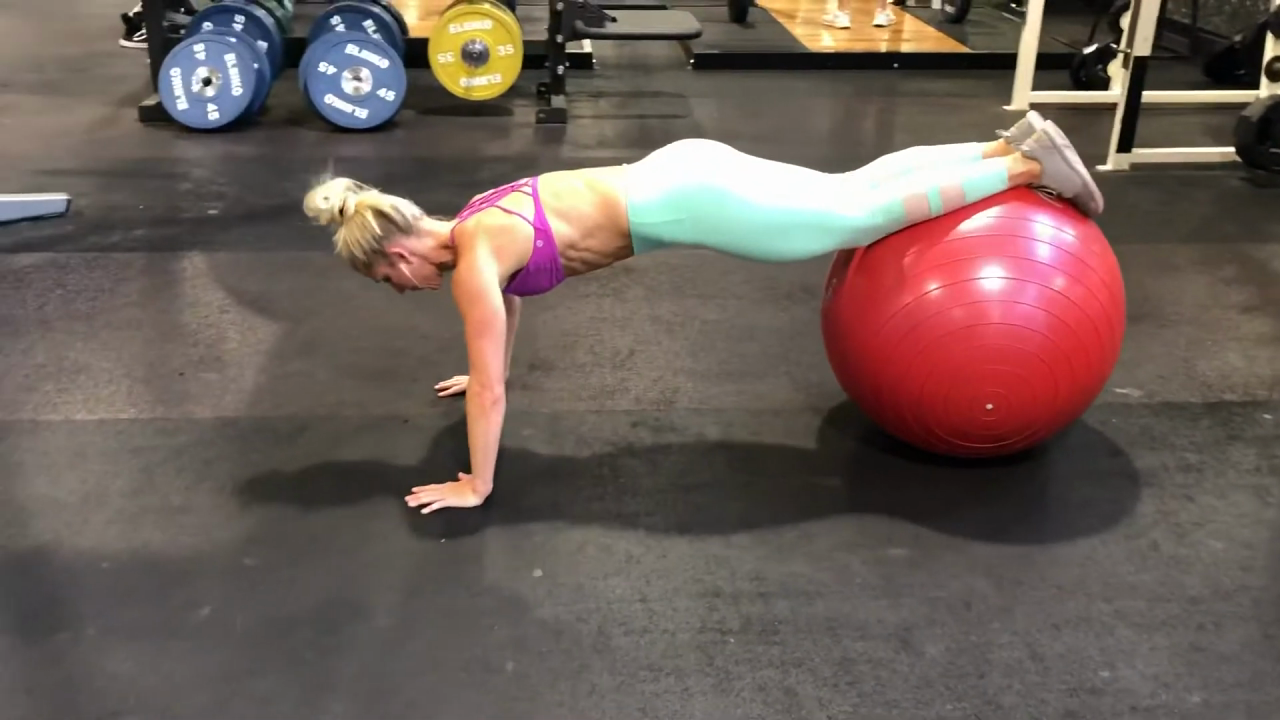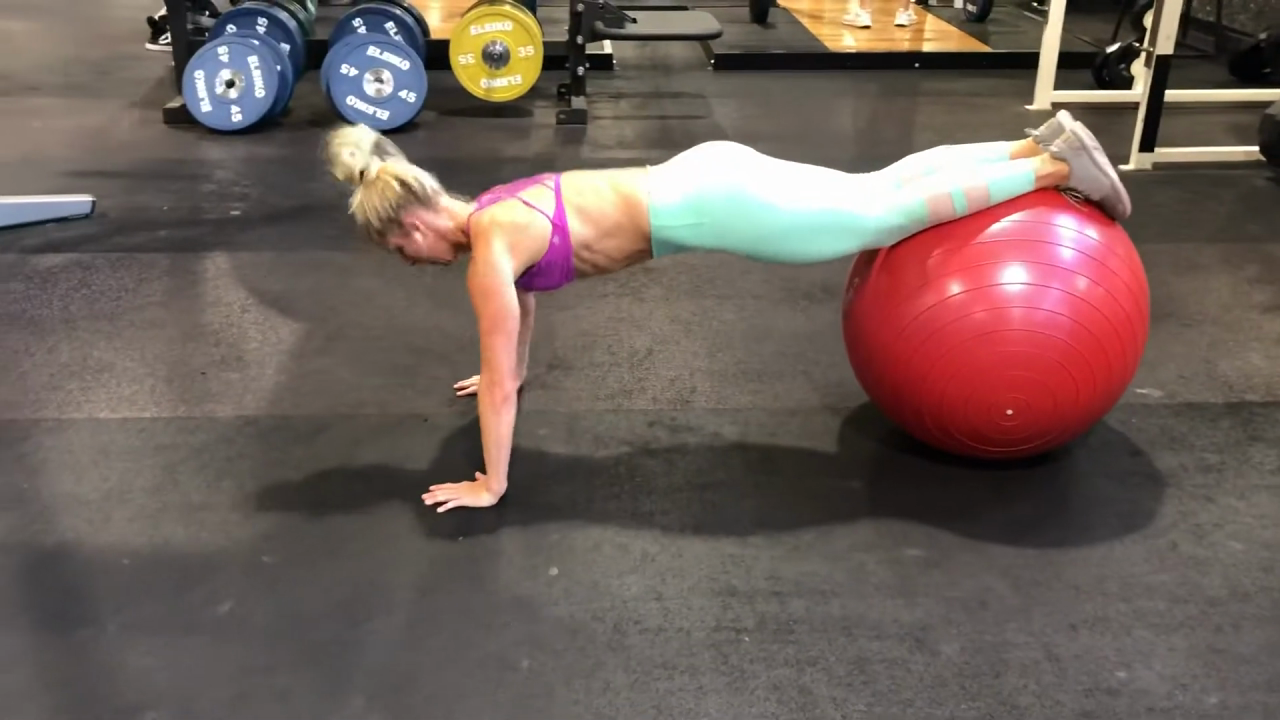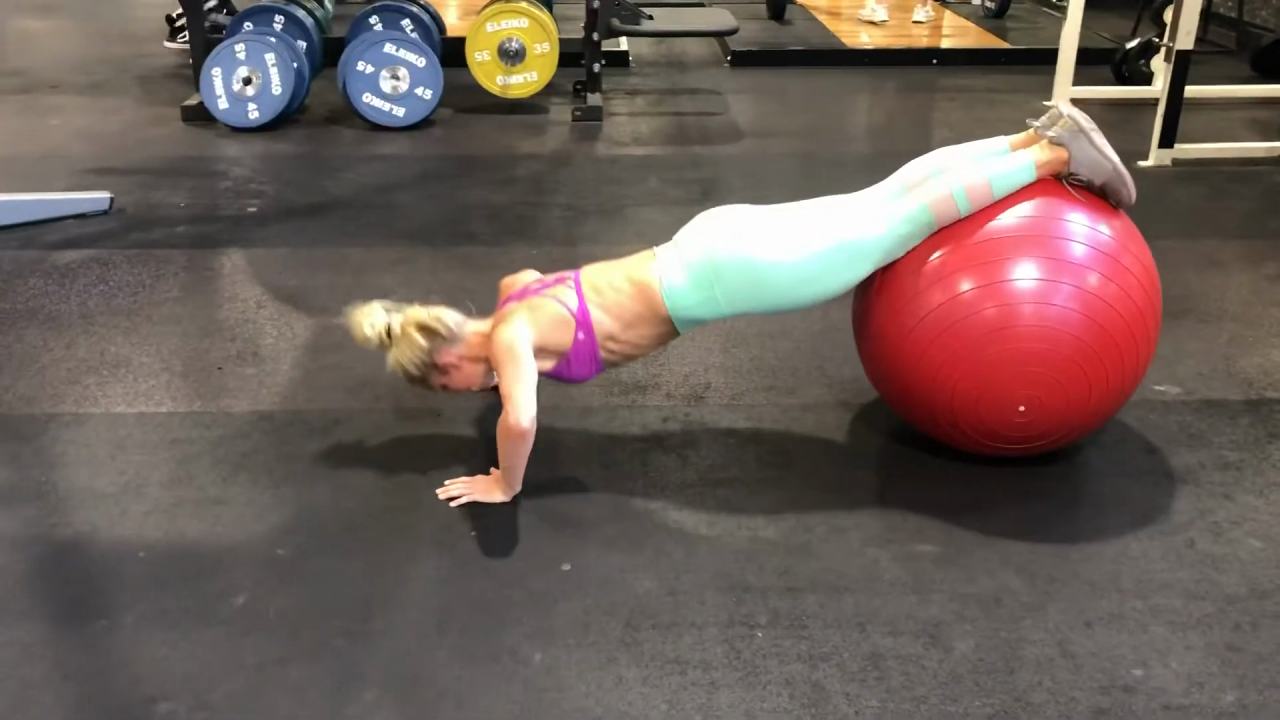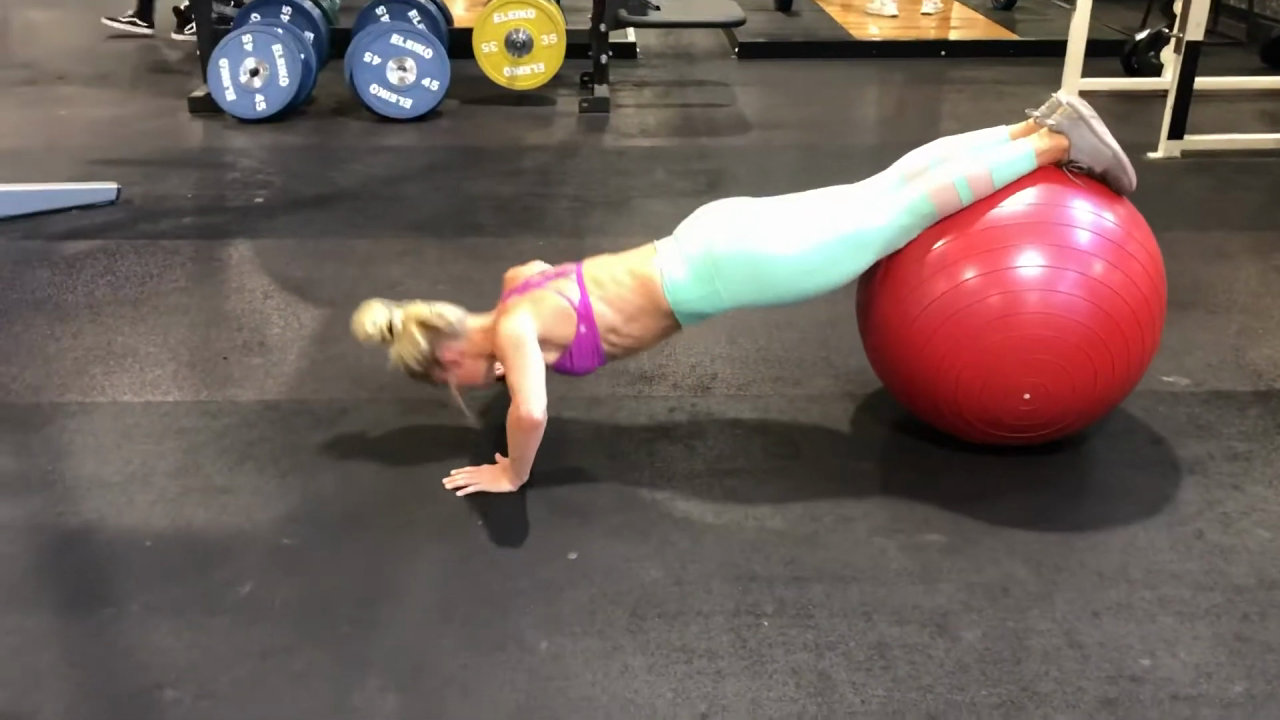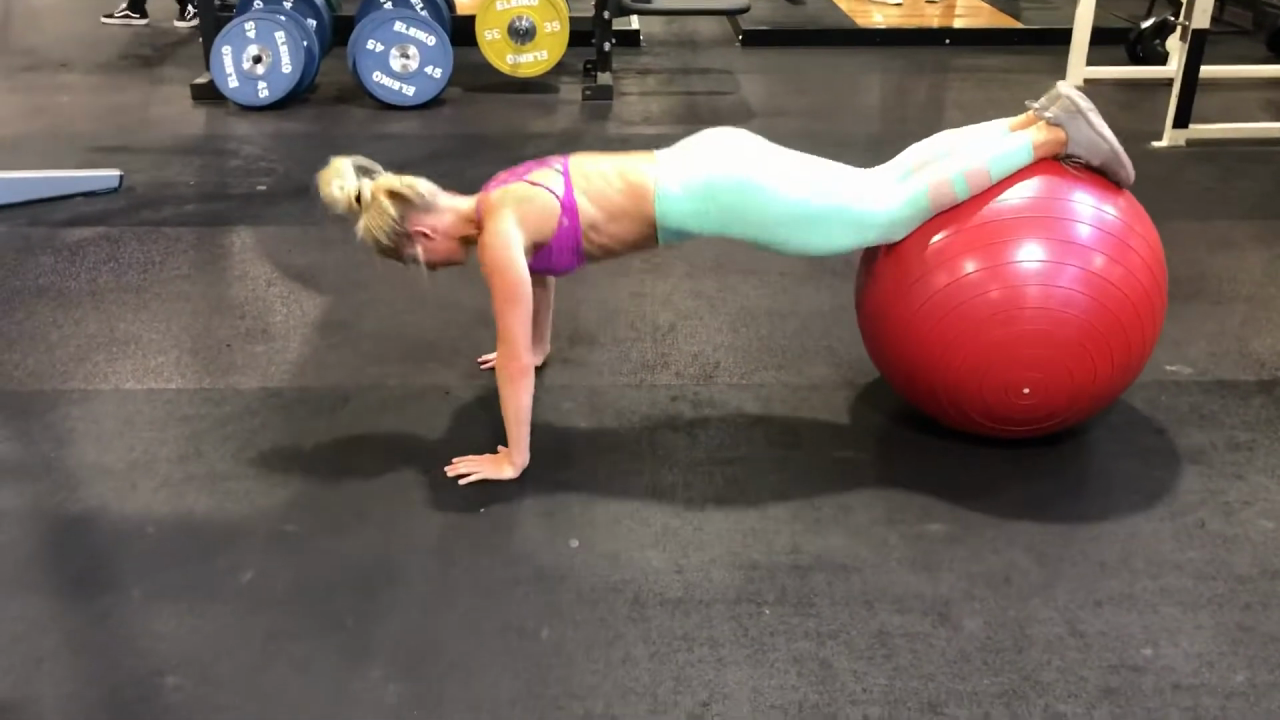
dt=0.3s
person 1, frame 1
left shoulder: (471, 253)
right shoulder: (477, 229)
left elbow: (488, 389)
right elbow: (509, 299)
left wrist: (477, 487)
right wrist: (490, 376)
left hip: (681, 202)
right hip: (681, 172)
left knee: (862, 217)
right knee: (854, 191)
left ankle: (1029, 166)
right ankle: (1011, 145)
person 1, frame 2
left shoulder: (486, 246)
right shoulder: (486, 215)
left elbow: (497, 388)
right elbow: (522, 287)
left wrist: (490, 486)
right wrist: (513, 368)
left hip: (700, 207)
right hip: (700, 181)
left knee: (882, 218)
right knee: (879, 191)
left ankle: (1057, 167)
right ankle: (1037, 146)
person 1, frame 3
left shoulder: (509, 338)
right shoulder: (513, 298)
left elbow: (519, 420)
left wrist: (503, 486)
right wrist: (521, 373)
left hip: (714, 273)
right hip: (711, 244)
left knee: (898, 227)
right knee: (883, 202)
left ankle: (1057, 156)
right ankle: (1041, 137)
person 1, frame 4
left shoulder: (513, 320)
right shoulder: (514, 294)
left elbow: (531, 411)
left wrist: (510, 475)
right wrist: (525, 365)
left hip: (719, 267)
right hip: (712, 235)
left knee: (899, 218)
right knee: (885, 194)
left ankle: (1059, 141)
right ankle: (1043, 125)
person 1, frame 5
left shoulder: (494, 228)
right shoulder: (497, 202)
left elbow: (512, 363)
right elbow: (542, 261)
left wrist: (513, 459)
right wrist: (537, 348)
left hip: (708, 190)
right hip: (708, 163)
left knee: (895, 211)
right knee: (886, 182)
left ankle: (1057, 136)
right ankle: (1040, 118)
